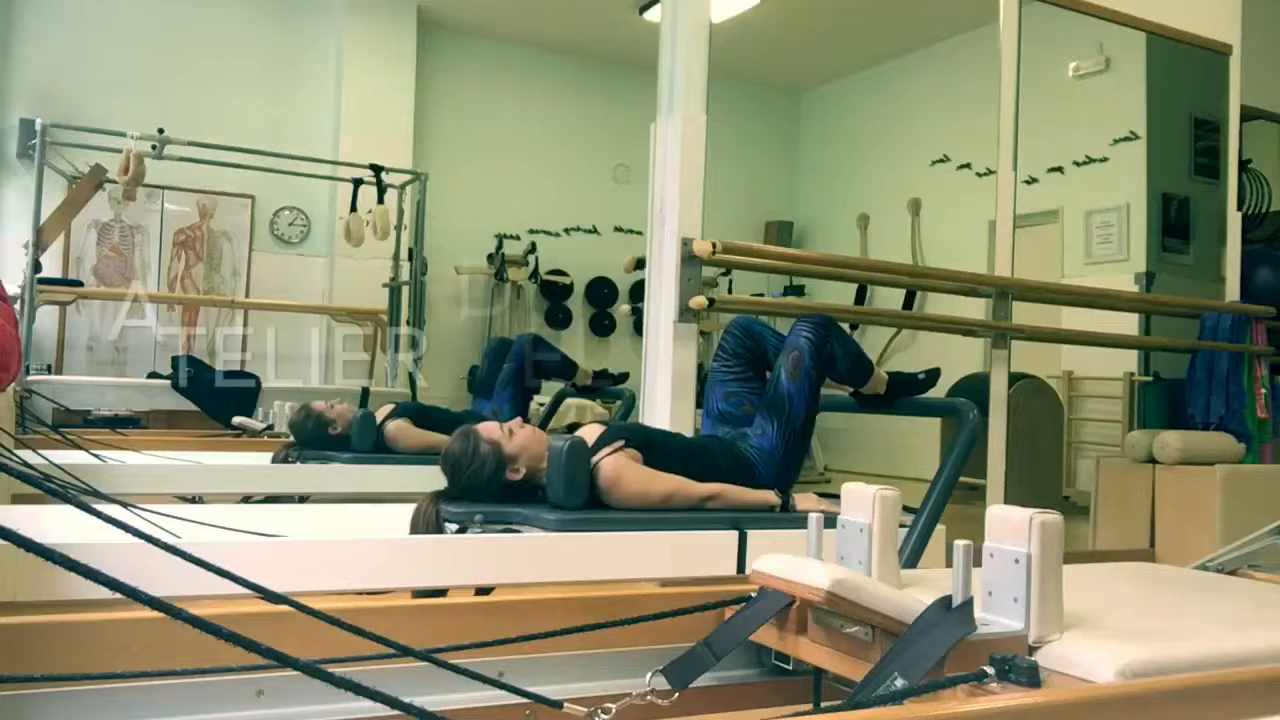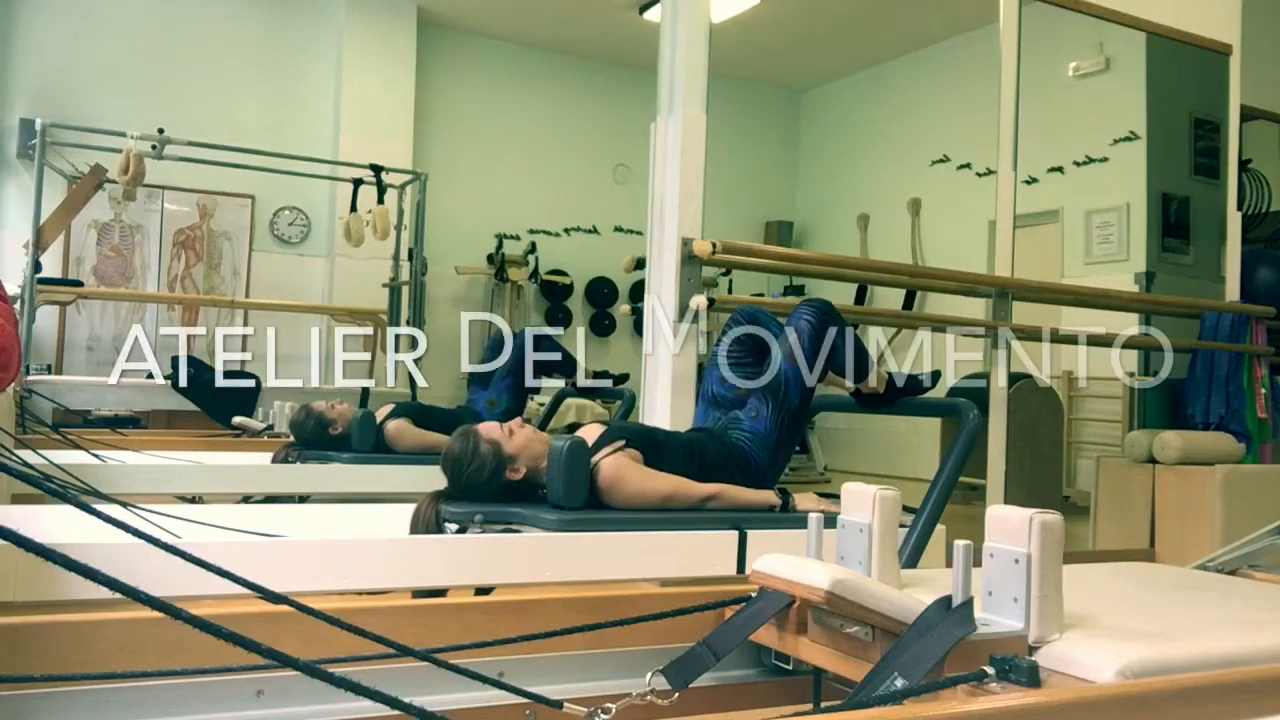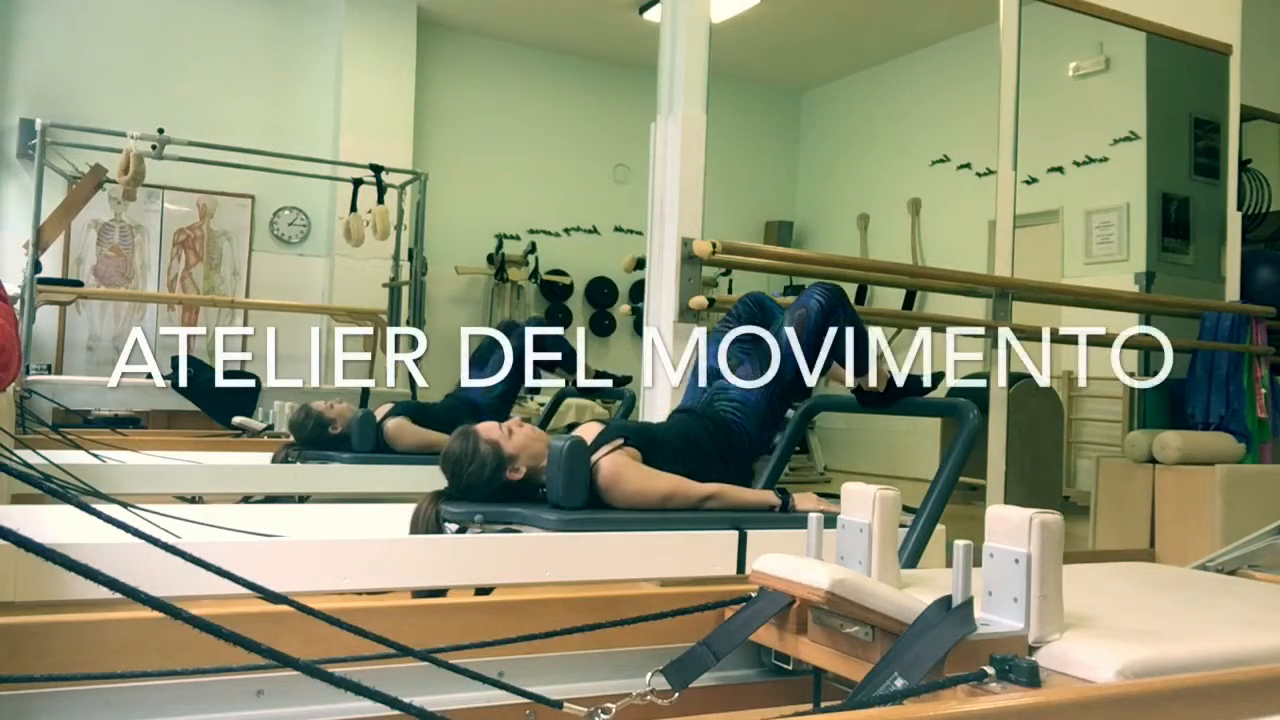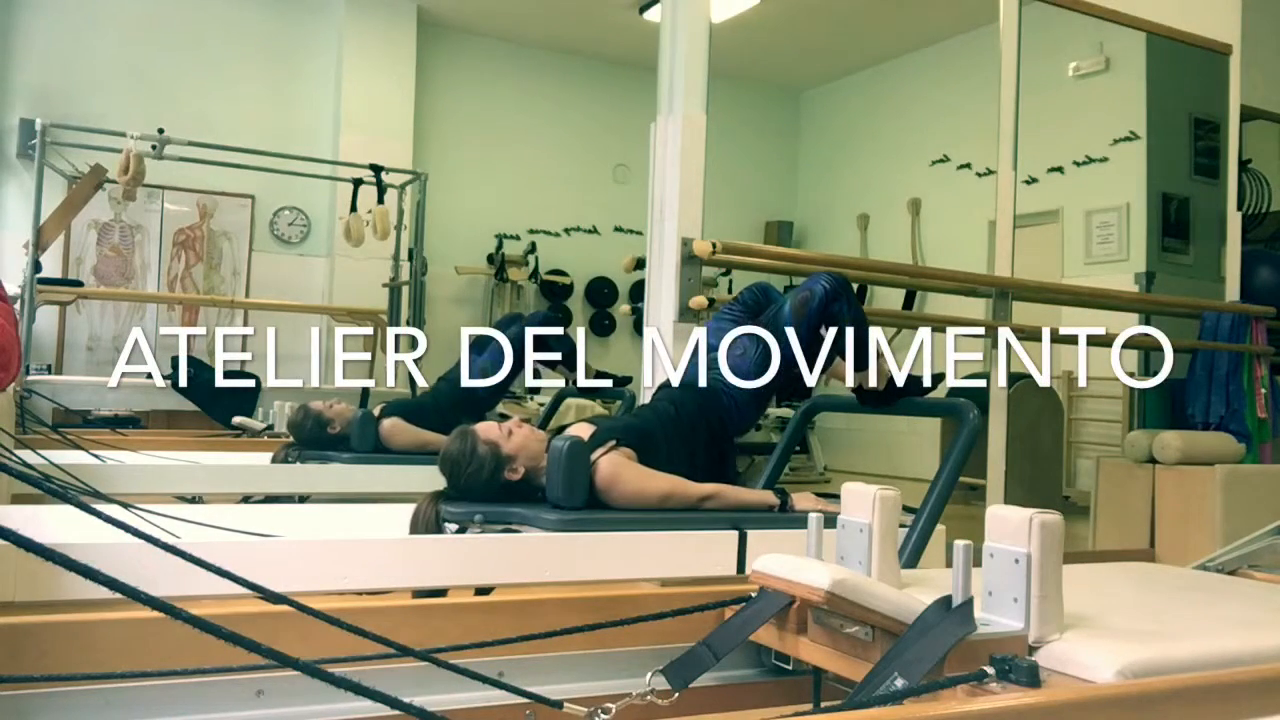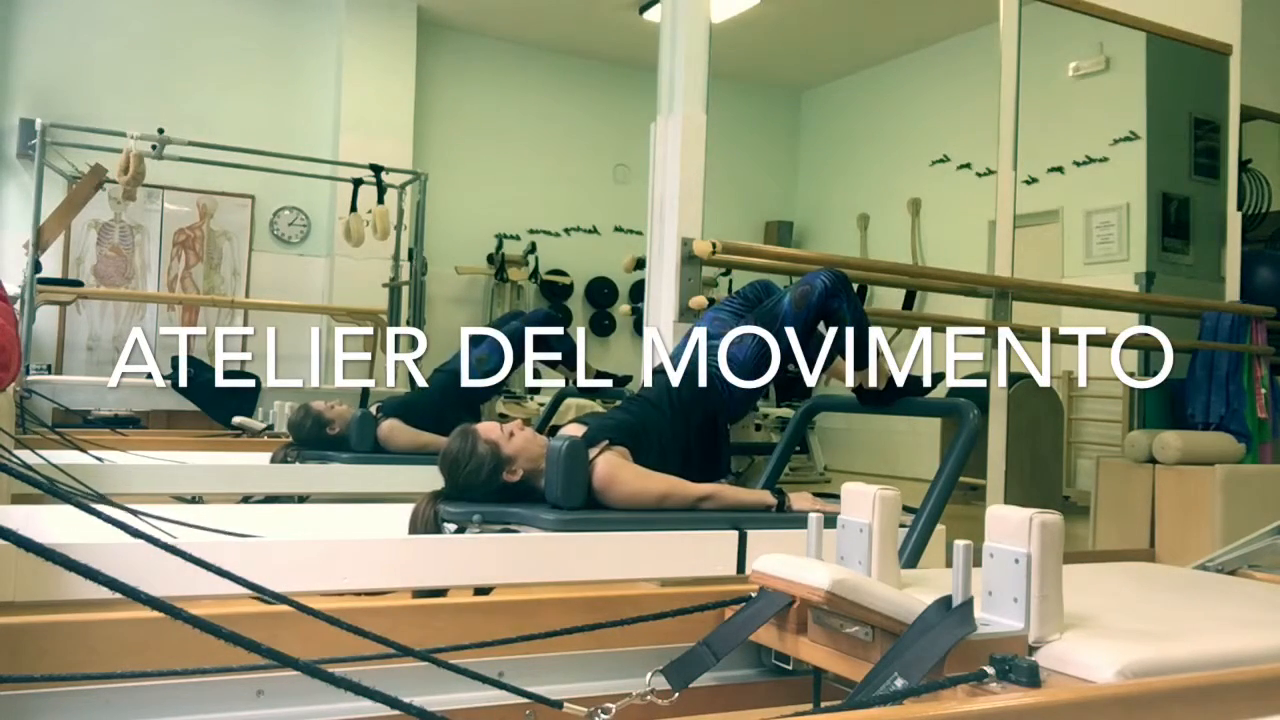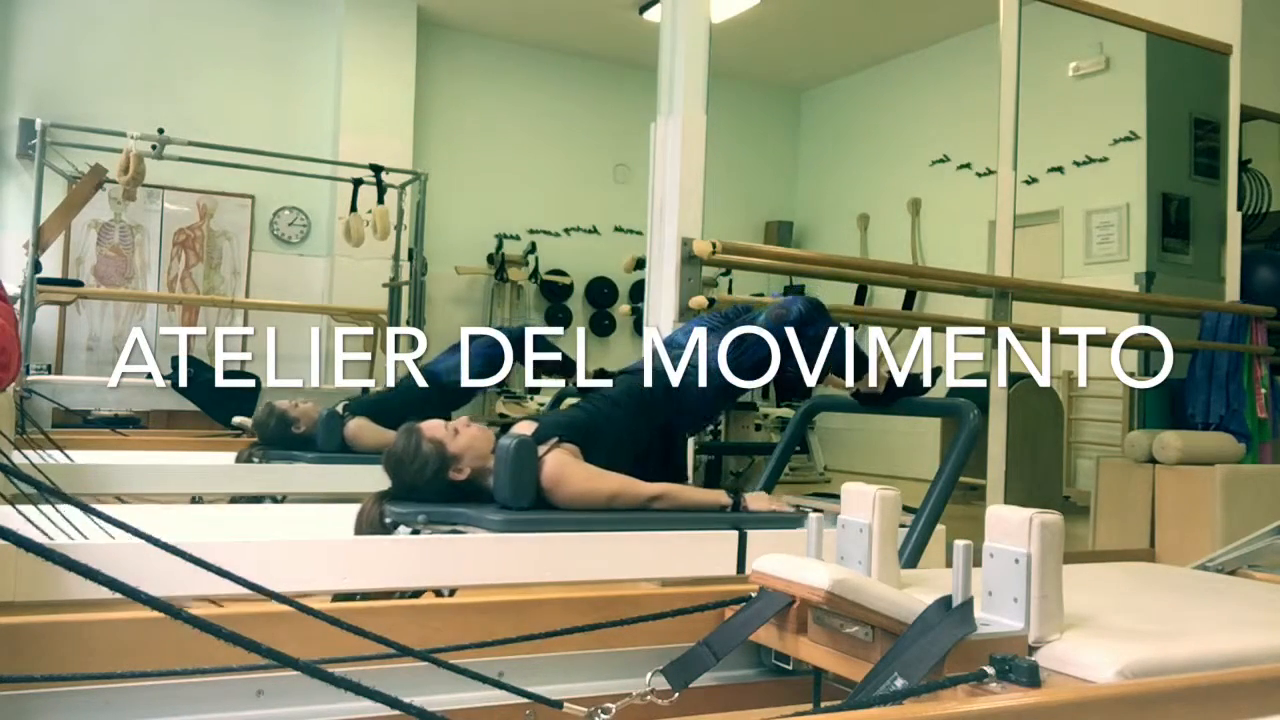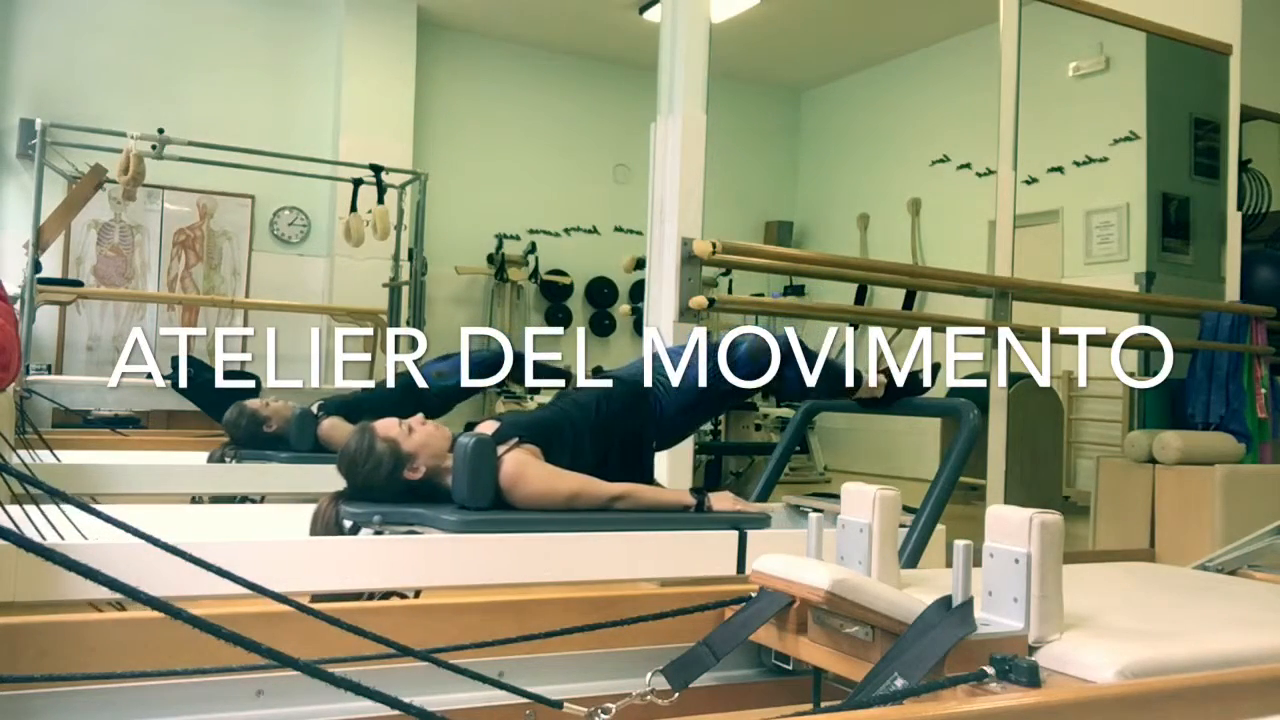
dt=0.7s
person 1, frame 1
right shoulder: (608, 479)
right elbow: (706, 496)
right wrist: (787, 500)
left hip: (719, 445)
right hip: (753, 462)
left knee: (742, 331)
right knee: (814, 329)
left ankle: (860, 382)
right ankle: (883, 387)
person 1, frame 2
right shoulder: (607, 478)
right elbow: (705, 496)
right wrist: (786, 501)
left hip: (709, 437)
right hip: (743, 453)
left knee: (747, 320)
right knee: (814, 313)
left ankle: (846, 379)
right ankle: (878, 385)
person 1, frame 3
right shoulder: (605, 478)
right elbow: (704, 495)
right wrist: (786, 500)
left hip: (696, 420)
right hip: (729, 432)
left knee: (757, 306)
right knee: (823, 299)
left ankle: (848, 378)
right ankle: (875, 385)
person 1, frame 4
right shoulder: (603, 477)
right elbow: (702, 494)
right wrist: (785, 501)
left hip: (684, 394)
right hip: (719, 402)
left knee: (761, 296)
right knee: (826, 288)
left ankle: (851, 376)
right ankle: (874, 383)
person 1, frame 5
right shoulder: (601, 478)
right elbow: (700, 496)
right wrist: (784, 501)
left hip: (677, 383)
right hip: (712, 392)
left knee: (764, 292)
right knee: (825, 286)
left ankle: (857, 381)
right ankle: (874, 383)
person 1, frame 6
right shoulder: (551, 476)
right elbow: (653, 495)
right wrist: (739, 502)
left hip: (643, 386)
right knee: (796, 316)
left ankle: (836, 379)
person 1, frame 7
left shoulder: (476, 443)
right shoulder: (510, 478)
right elbow: (614, 496)
right wrist: (704, 501)
left hip: (612, 395)
right hip: (641, 411)
left knee: (749, 348)
right knee: (762, 353)
left ankle: (859, 386)
right ankle: (873, 387)
person 2, frame 1
right shoulder: (392, 433)
left hip: (476, 418)
left knee: (501, 345)
right knee: (527, 343)
left ankle: (582, 379)
right ankle: (592, 381)
person 2, frame 2
right shoulder: (392, 433)
left hip: (471, 413)
right hip: (486, 422)
left knee: (504, 339)
right knee: (529, 339)
left ankle: (577, 377)
right ankle: (590, 381)
person 2, frame 3
right shoulder: (392, 431)
left hip: (462, 403)
right hip: (477, 413)
left knee: (510, 328)
right knee: (534, 328)
left ankle: (580, 377)
right ankle: (591, 380)
person 2, frame 4
right shoulder: (387, 432)
left hip: (454, 390)
right hip: (469, 396)
left knee: (516, 321)
right knee: (539, 322)
left ankle: (579, 375)
right ankle: (590, 379)
person 2, frame 5
right shoulder: (385, 433)
right elbow: (449, 445)
left hip: (446, 382)
left knee: (518, 319)
right knee: (541, 320)
left ankle: (584, 376)
right ankle: (592, 379)
person 2, frame 6
left shoulder: (329, 423)
right shoulder: (351, 432)
left hip: (421, 382)
left knee: (499, 337)
right knee: (518, 337)
left ankle: (562, 374)
right ankle: (578, 377)
person 2, frame 7
right shoulder: (323, 432)
left hip: (402, 388)
right hip: (416, 395)
left knee: (486, 357)
right knee: (496, 359)
left ankle: (563, 379)
right ankle: (571, 382)
